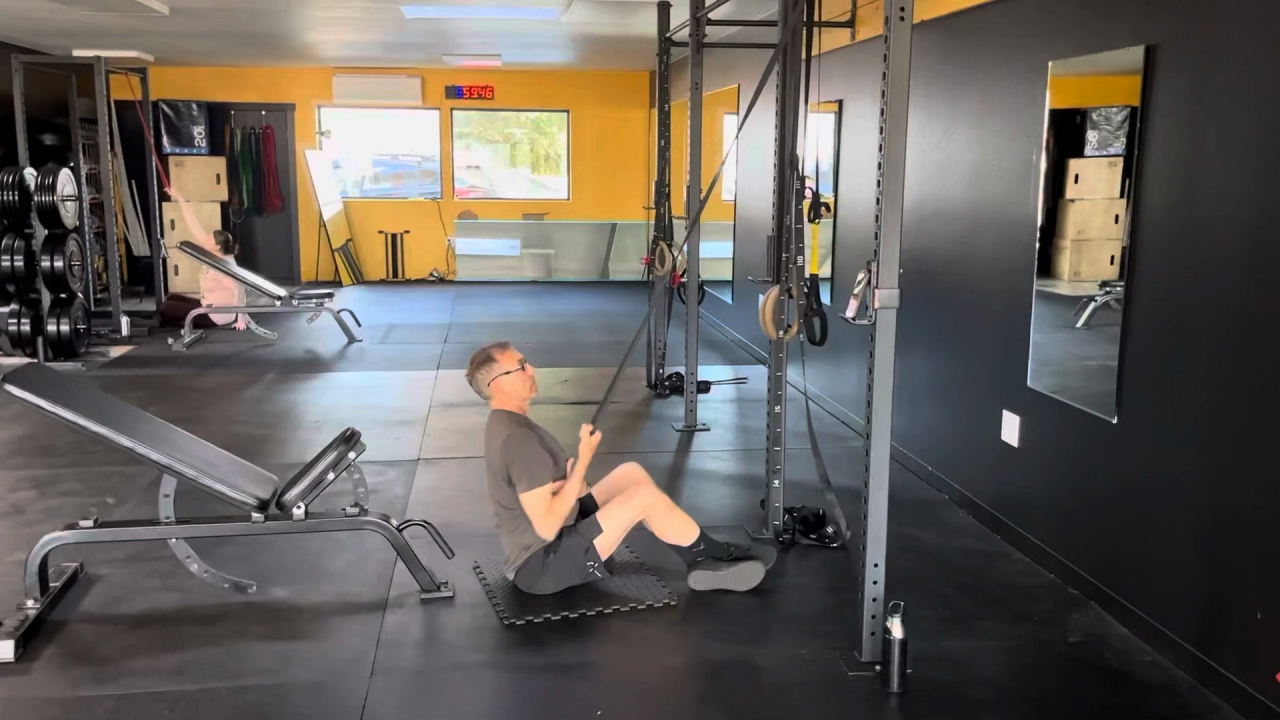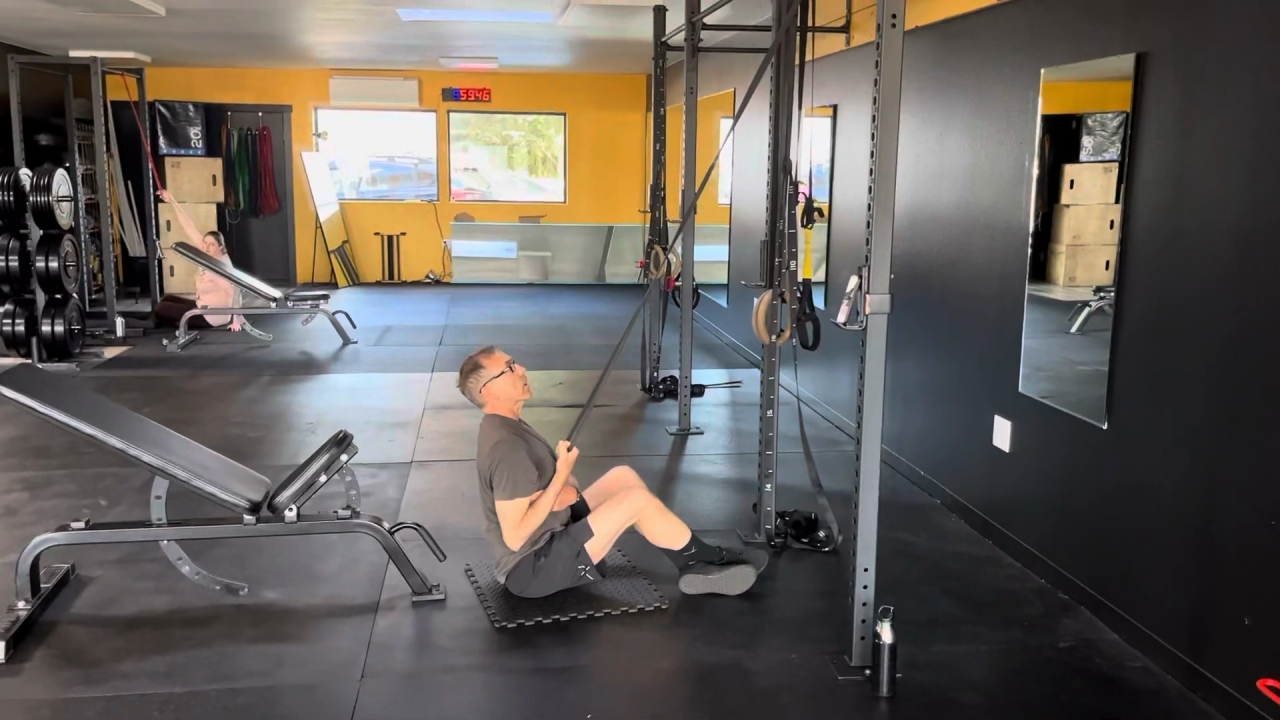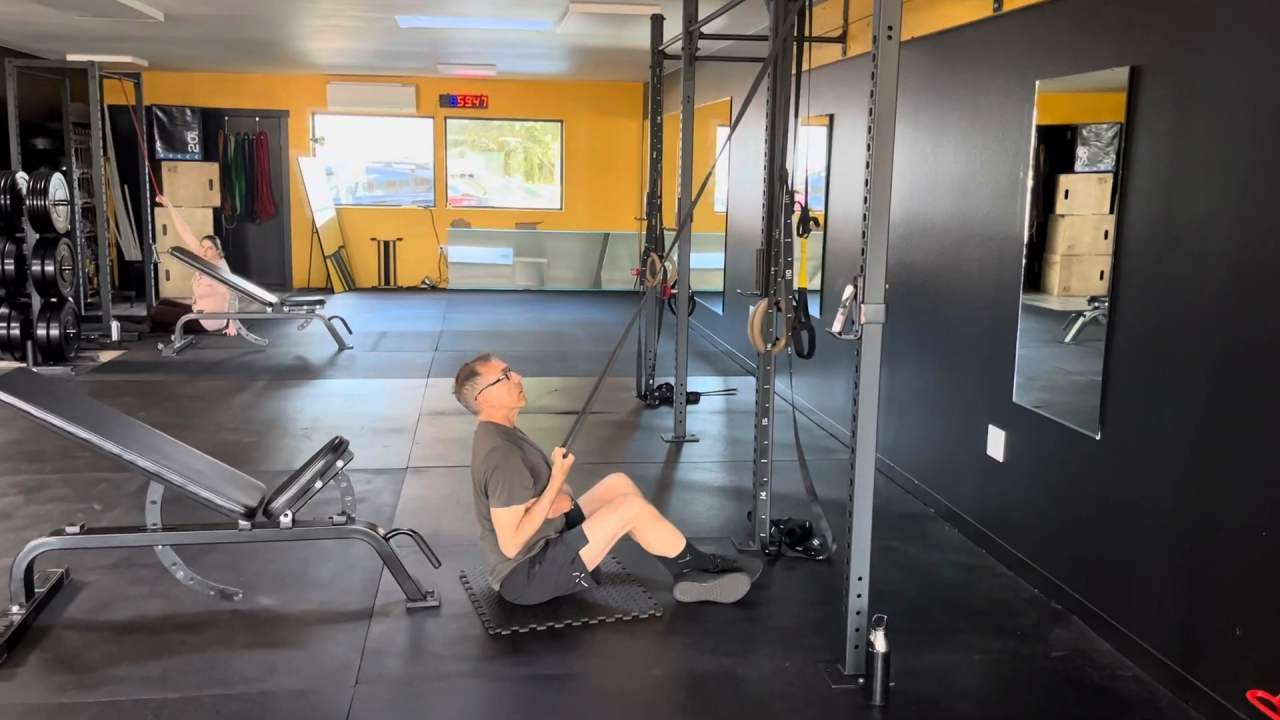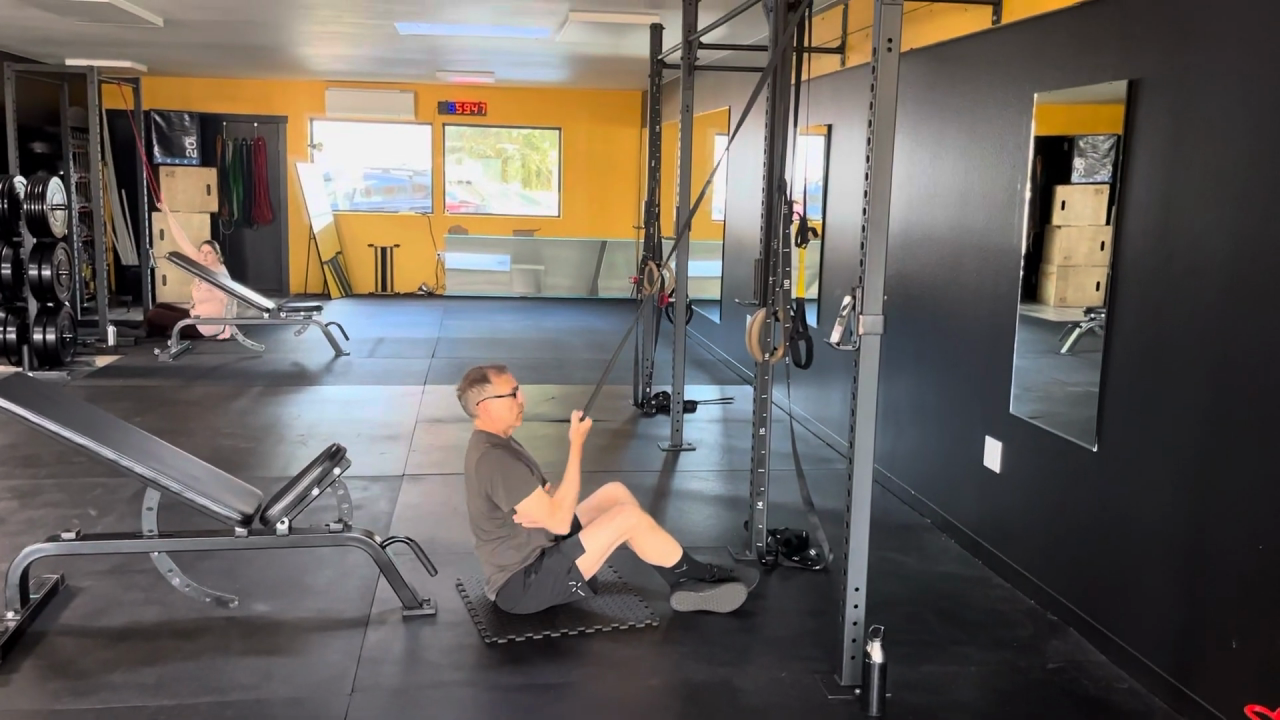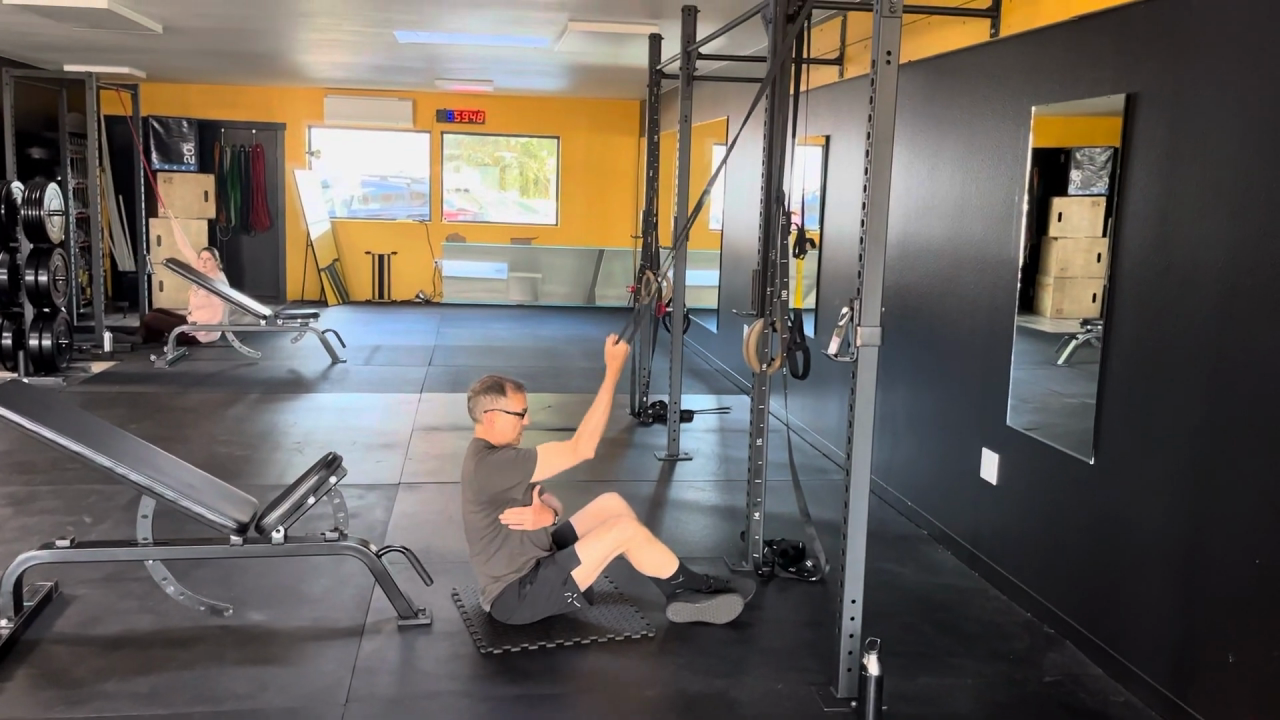
dt=0.4s
person 1, frame 1
left shoulder: (513, 423)
right shoulder: (516, 439)
left elbow: (551, 477)
right elbow: (547, 526)
left wrist: (574, 484)
right wrist: (585, 460)
left hip: (549, 545)
right hip: (540, 566)
left knee: (630, 473)
right knee: (645, 495)
left ankle: (706, 561)
right ankle: (719, 554)
person 1, frame 2
left shoulder: (510, 426)
right shoulder: (506, 447)
left elbow: (553, 482)
right elbow: (514, 536)
left wrist: (568, 492)
right wrist: (561, 478)
left hip: (547, 538)
right hip: (532, 569)
left knee: (622, 477)
right knee: (637, 500)
left ankle: (699, 564)
right ankle: (712, 559)
person 1, frame 3
left shoulder: (504, 433)
right shoulder: (500, 454)
left elbow: (544, 490)
right elbow: (510, 543)
left wrist: (563, 499)
right wrist: (557, 482)
left hip: (540, 548)
right hip: (526, 576)
left knee: (617, 484)
right knee: (632, 507)
left ankle: (692, 572)
right ankle: (707, 566)
person 1, frame 4
left shoulder: (498, 444)
right shoulder: (493, 460)
left elbow: (542, 492)
right elbow: (561, 523)
left wrist: (552, 508)
right wrist: (576, 445)
left hip: (533, 554)
right hip: (522, 584)
left knee: (615, 493)
right knee: (629, 516)
left ankle: (689, 582)
right ankle: (703, 576)
person 1, frame 5
left shoulder: (494, 455)
right shoulder: (491, 466)
left elbow: (553, 504)
right elbow: (581, 448)
left wrist: (547, 513)
right wrist: (613, 371)
left hip: (529, 565)
right hip: (517, 596)
left knee: (611, 504)
right knee: (624, 529)
left ankle: (683, 591)
right ankle: (700, 587)
